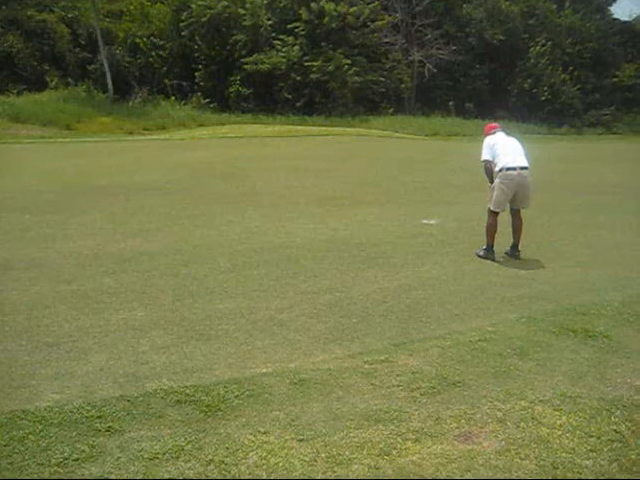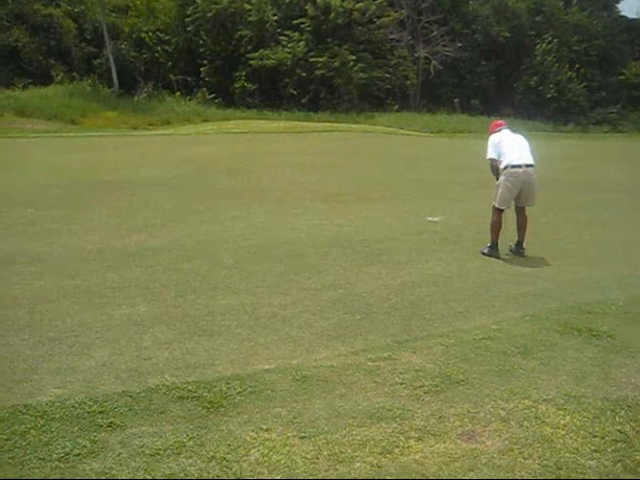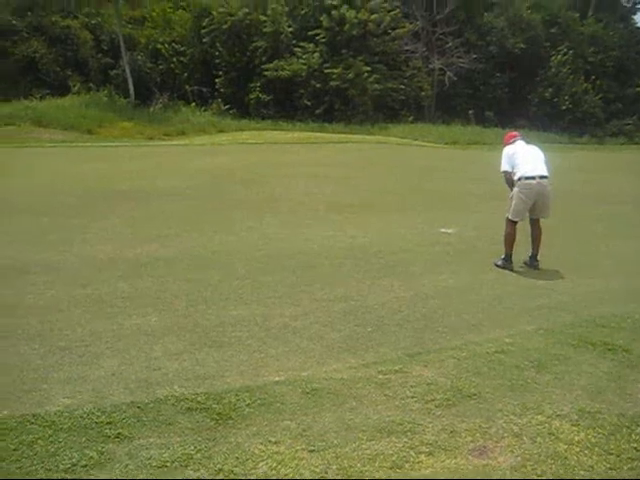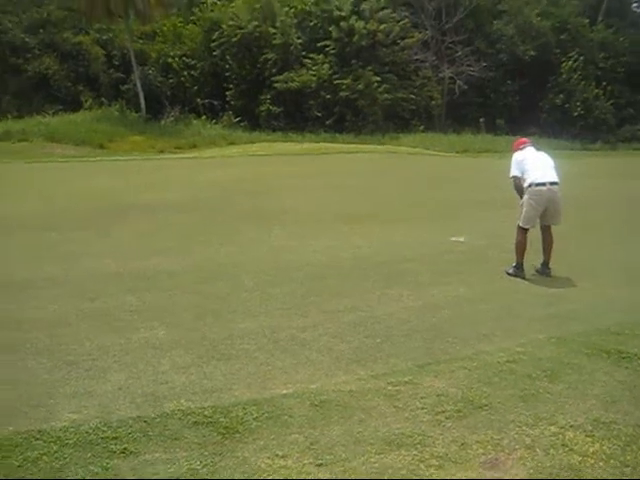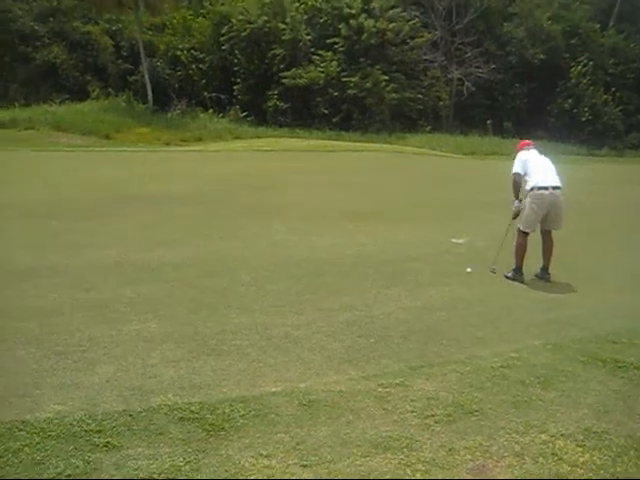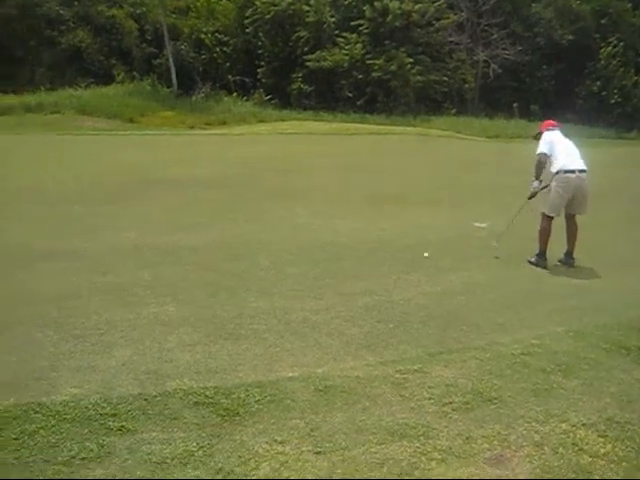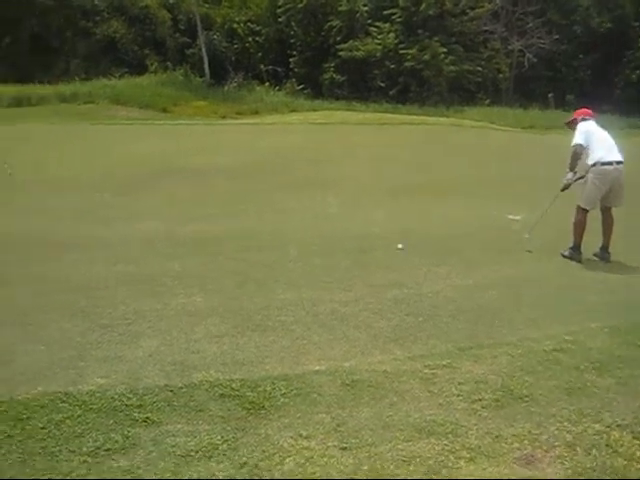
dt=0.2s
person 1, frame 1
left shoulder: (489, 139)
right shoulder: (513, 139)
left elbow: (487, 164)
left wrist: (492, 183)
left hip: (506, 175)
right hip: (524, 174)
left knee: (493, 212)
right knee: (516, 212)
left ankle: (489, 250)
right ankle: (515, 249)
person 1, frame 2
left shoulder: (494, 137)
right shoulder: (520, 137)
left elbow: (493, 163)
left wrist: (499, 179)
left hip: (512, 172)
right hip: (529, 171)
left knee: (497, 210)
right knee: (521, 209)
left ankle: (493, 247)
right ankle: (519, 247)
person 1, frame 3
left shoulder: (508, 149)
right shoulder: (535, 148)
left elbow: (507, 175)
left wrist: (513, 191)
left hip: (525, 184)
right hip: (543, 183)
left knee: (511, 221)
right knee: (535, 221)
left ankle: (507, 260)
right ankle: (534, 259)
person 1, frame 4
left shoulder: (518, 154)
right shoulder: (544, 154)
left elbow: (516, 181)
left wrist: (523, 198)
left hip: (536, 190)
right hip: (554, 189)
left knee: (522, 229)
right knee: (546, 228)
left ankle: (518, 268)
right ankle: (546, 266)
person 1, frame 5
left shoulder: (522, 155)
right shoulder: (545, 158)
left elbow: (517, 178)
left wrist: (517, 201)
right wrist: (524, 202)
left hip: (538, 194)
right hip: (556, 193)
left knee: (522, 232)
right knee: (547, 232)
left ankle: (517, 272)
right ankle: (545, 271)
person 1, frame 6
left shoulder: (548, 135)
right shoulder: (566, 140)
left elbow: (541, 159)
left wrist: (536, 181)
right wrist: (547, 184)
left hip: (564, 177)
right hip: (581, 177)
left knee: (547, 216)
right knee: (571, 216)
left ankle: (541, 257)
right ankle: (569, 256)
person 1, frame 7
left shoulder: (583, 126)
right shoulder: (600, 130)
left elbow: (577, 150)
left wrist: (570, 172)
right wrist: (583, 174)
left hip: (601, 170)
right hip: (618, 169)
left knee: (582, 209)
right knee: (606, 209)
left ankle: (575, 250)
right ankle: (605, 250)
